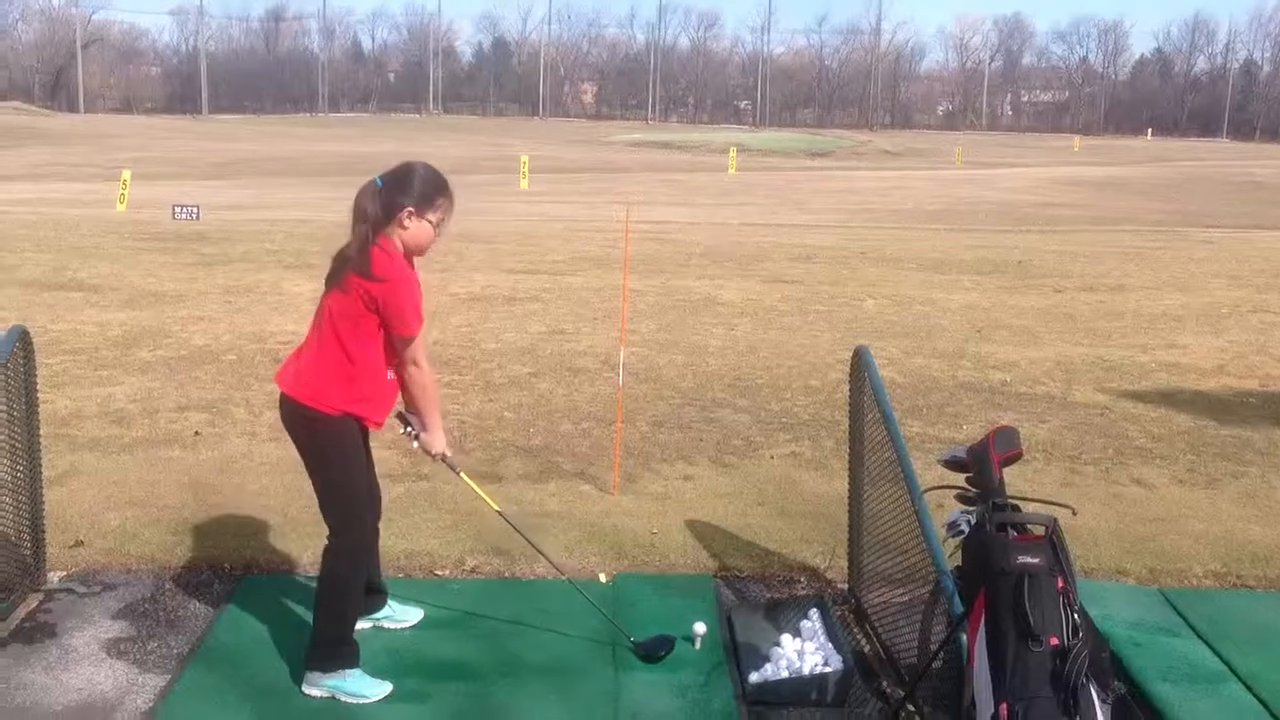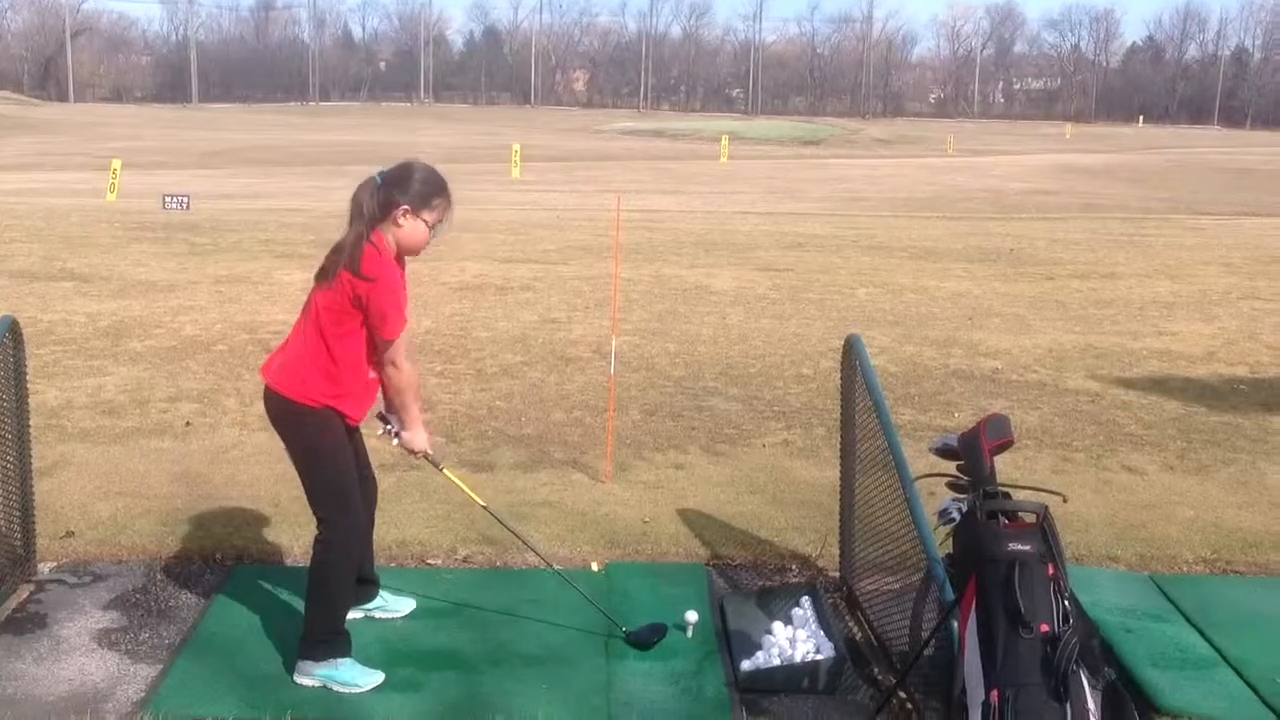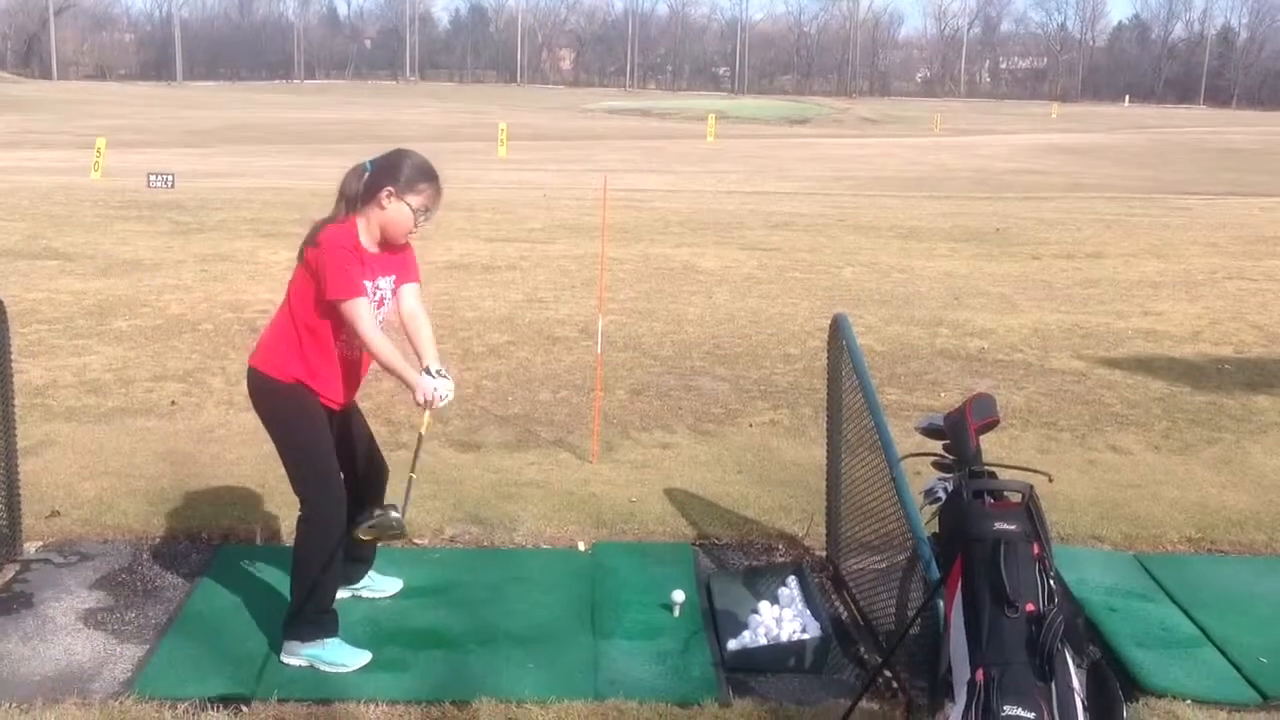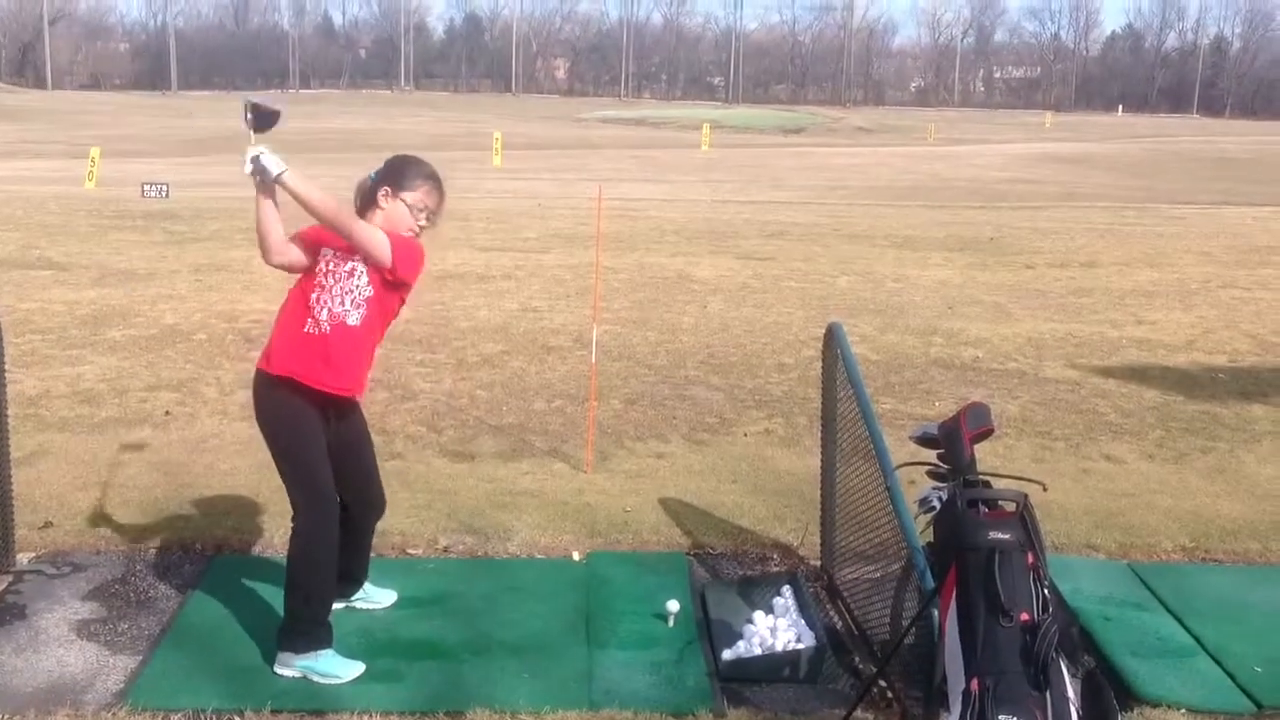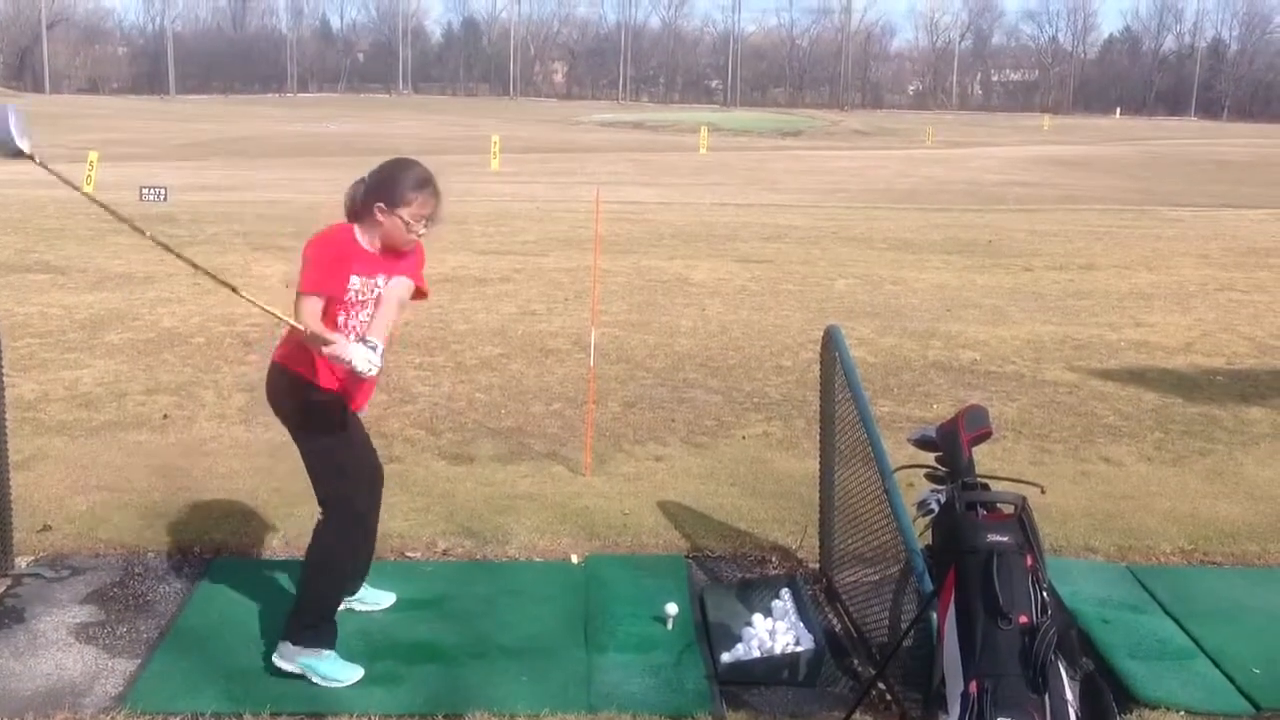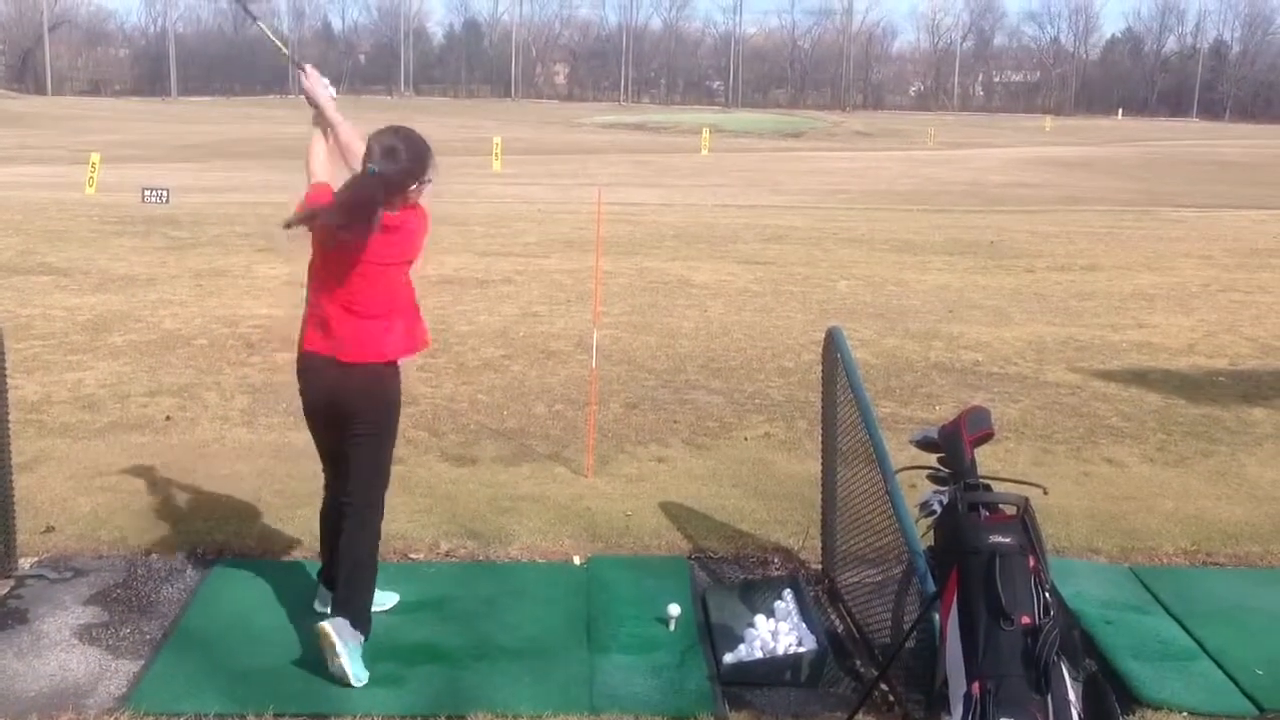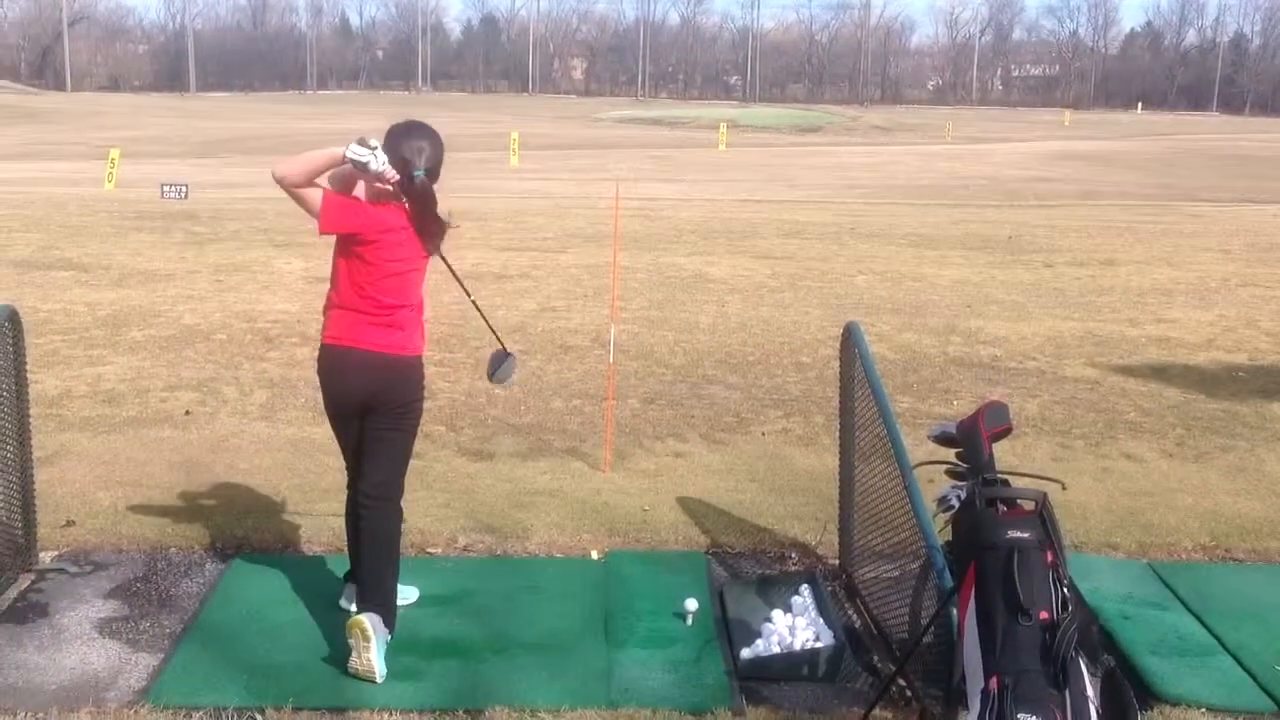
dt=0.4s
person 1, frame 1
left shoulder: (373, 256)
right shoulder: (393, 273)
left elbow: (395, 356)
right elbow: (415, 361)
left wrist: (417, 414)
right wrist: (433, 428)
left hip: (331, 403)
right hip: (324, 411)
left knee: (364, 507)
right knee: (351, 528)
left ankle: (367, 603)
right ankle: (327, 666)
person 1, frame 2
left shoulder: (373, 252)
right shoulder: (378, 271)
left elbow: (380, 354)
right elbow: (395, 362)
left wrist: (397, 414)
right wrist: (413, 425)
left hip: (323, 395)
right hip: (304, 402)
left knee: (361, 493)
right knee: (341, 518)
left ankle: (360, 593)
right ankle: (319, 656)
person 1, frame 3
left shoulder: (398, 252)
right shoulder: (333, 242)
left elbow: (413, 311)
right elbow: (363, 328)
left wrist: (434, 369)
right wrist: (413, 380)
left hip: (330, 385)
right hip: (284, 381)
left knee: (368, 473)
right knee: (325, 498)
left ankle: (349, 572)
right ankle: (306, 635)
person 1, frame 4
left shoulder: (405, 256)
right shoulder: (323, 236)
left elbow: (349, 227)
right elbow: (277, 254)
left wrist: (282, 174)
right wrist: (264, 190)
left hip: (338, 397)
right hip: (284, 389)
left knee: (366, 500)
right knee: (318, 510)
left ankle: (344, 585)
right ankle: (301, 645)
person 1, frame 5
left shoulder: (407, 257)
right shoulder: (328, 246)
left elbow: (391, 303)
right elbow: (307, 322)
left wrist: (371, 346)
right wrist: (336, 344)
left hip: (340, 391)
right hip: (302, 384)
left knee: (365, 479)
right knee: (347, 503)
left ankle: (344, 585)
right ankle: (304, 641)
person 1, frame 6
left shoulder: (328, 213)
right shoulder: (411, 225)
left elbow: (321, 166)
left wrist: (322, 109)
right wrist: (330, 107)
left hip: (316, 371)
right hip: (372, 378)
left knee: (338, 484)
right knee: (363, 500)
left ankle: (338, 587)
right ankle: (346, 617)
person 1, frame 7
left shoulder: (363, 217)
right shoulder: (424, 220)
left elbow: (286, 178)
left wrist: (348, 155)
right wrist: (355, 167)
left hip: (342, 364)
right hip: (399, 372)
left knee: (362, 481)
right knee: (382, 493)
left ankle: (365, 585)
right ankle: (374, 613)
